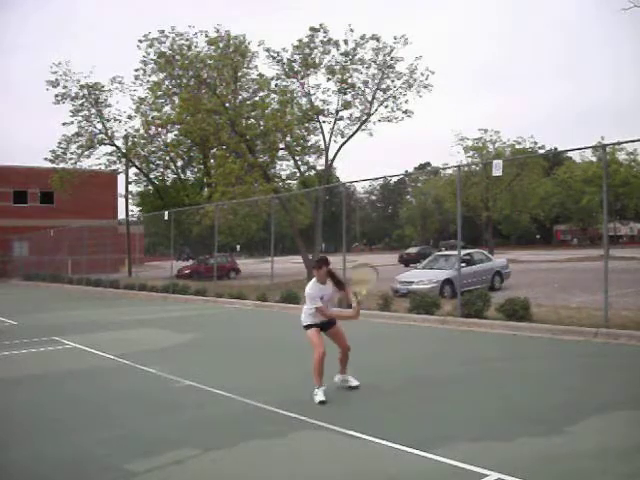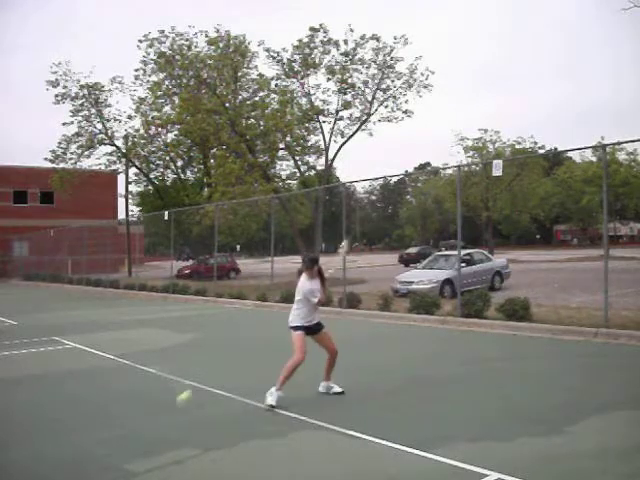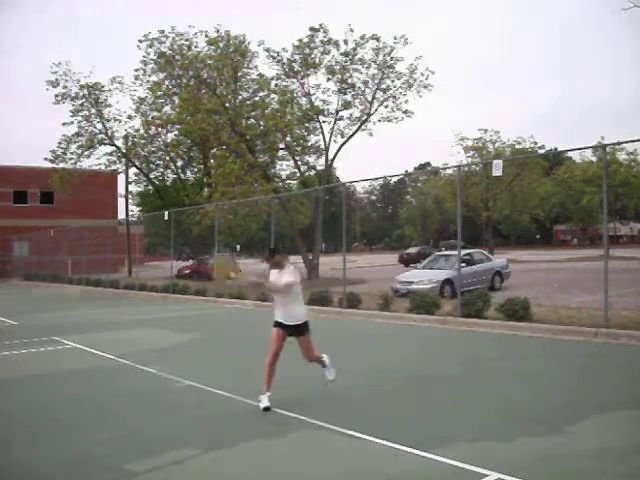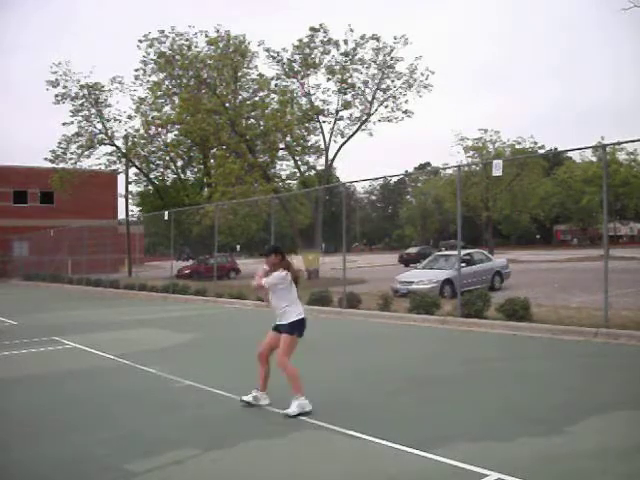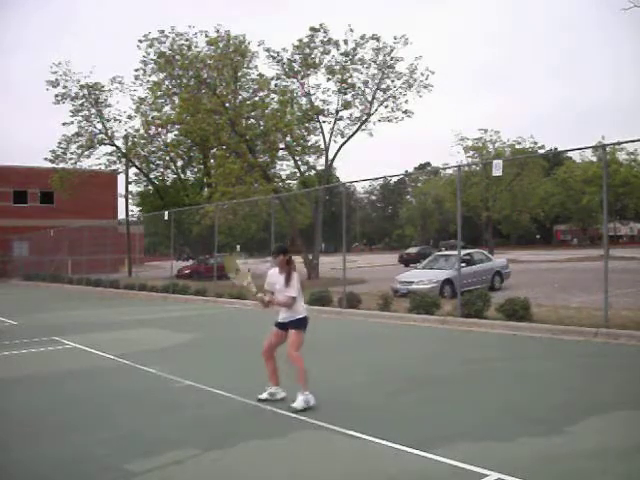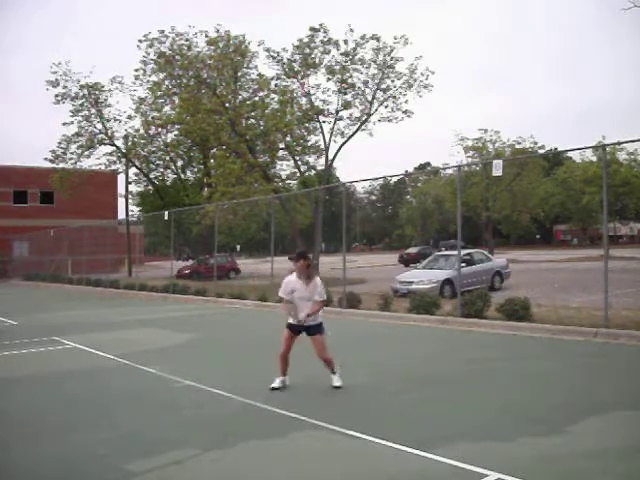
dt=0.3s
person 1, frame 1
left shoulder: (332, 280)
right shoulder: (311, 290)
left elbow: (343, 291)
right elbow: (324, 313)
left wrist: (354, 306)
right wrist: (350, 315)
left hip: (328, 318)
right hip: (311, 321)
left knee: (346, 347)
right knee: (320, 351)
left ankle: (342, 376)
right ankle: (318, 389)
person 1, frame 2
left shoulder: (315, 275)
right shoulder: (308, 286)
right elbow: (321, 301)
right wrist: (323, 292)
left hip: (313, 322)
right hip: (298, 323)
left knee: (333, 351)
right knee: (299, 358)
left ankle: (326, 384)
right ankle: (275, 391)
person 1, frame 3
left shoulder: (292, 271)
right shoulder: (273, 273)
left elbow: (280, 288)
right elbow: (273, 292)
left hip: (298, 320)
right hip: (281, 321)
left knee: (310, 356)
right knee: (272, 356)
left ankle: (323, 360)
right ankle: (265, 395)
person 1, frame 4
left shoulder: (281, 275)
right shoulder: (274, 275)
left elbow: (257, 284)
right elbow: (265, 291)
left wrist: (261, 273)
left hip: (294, 321)
right hip: (282, 321)
left knee: (282, 360)
right knee: (263, 353)
left ankle: (301, 401)
right ankle: (259, 394)
person 1, frame 5
left shoulder: (292, 276)
right shoulder: (272, 273)
left elbow: (289, 303)
right elbow: (270, 295)
left wrist: (270, 300)
right wrist: (266, 300)
left hip: (297, 318)
right hip: (283, 319)
left knee: (293, 354)
right knee: (267, 349)
left ankle: (305, 395)
right ankle: (275, 389)
person 1, frame 6
left shoulder: (315, 281)
right shoulder: (288, 281)
left elbow: (319, 305)
right elbow: (285, 303)
left wrist: (306, 314)
right wrist: (292, 315)
left hip: (313, 322)
right hip: (294, 321)
left knee: (323, 356)
right knee: (283, 353)
left ankle: (334, 373)
right ankle: (282, 378)
